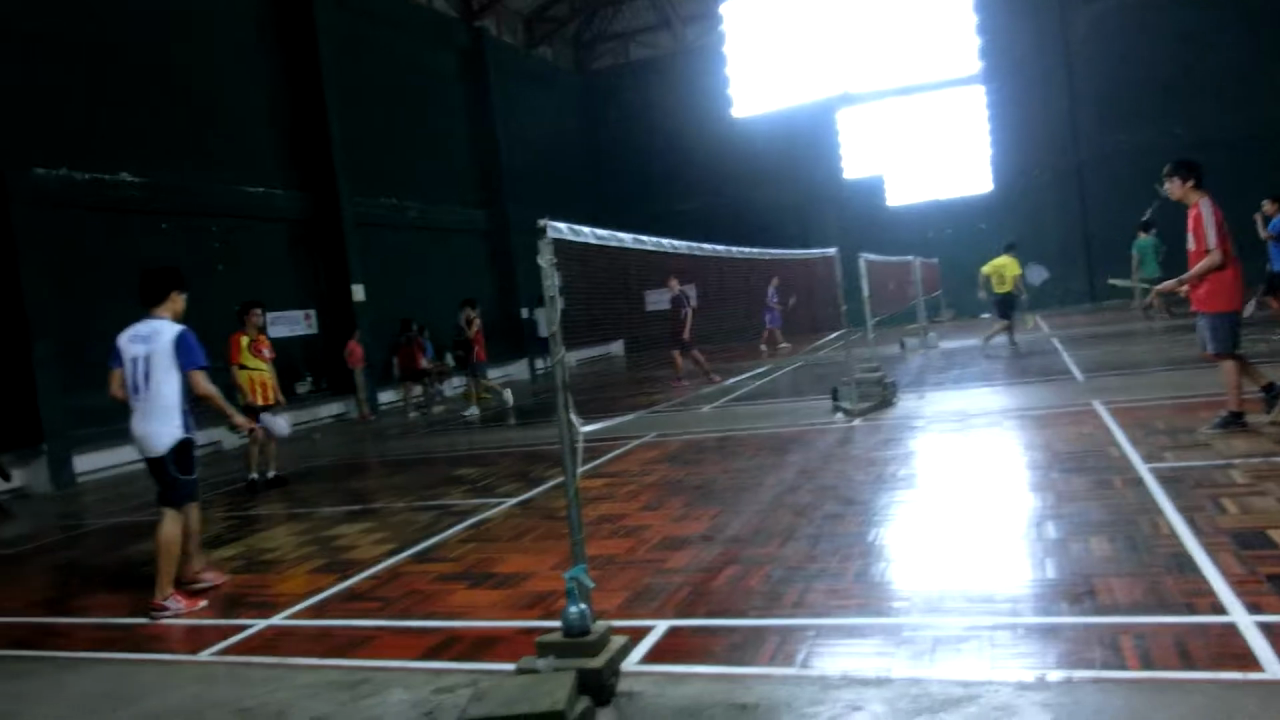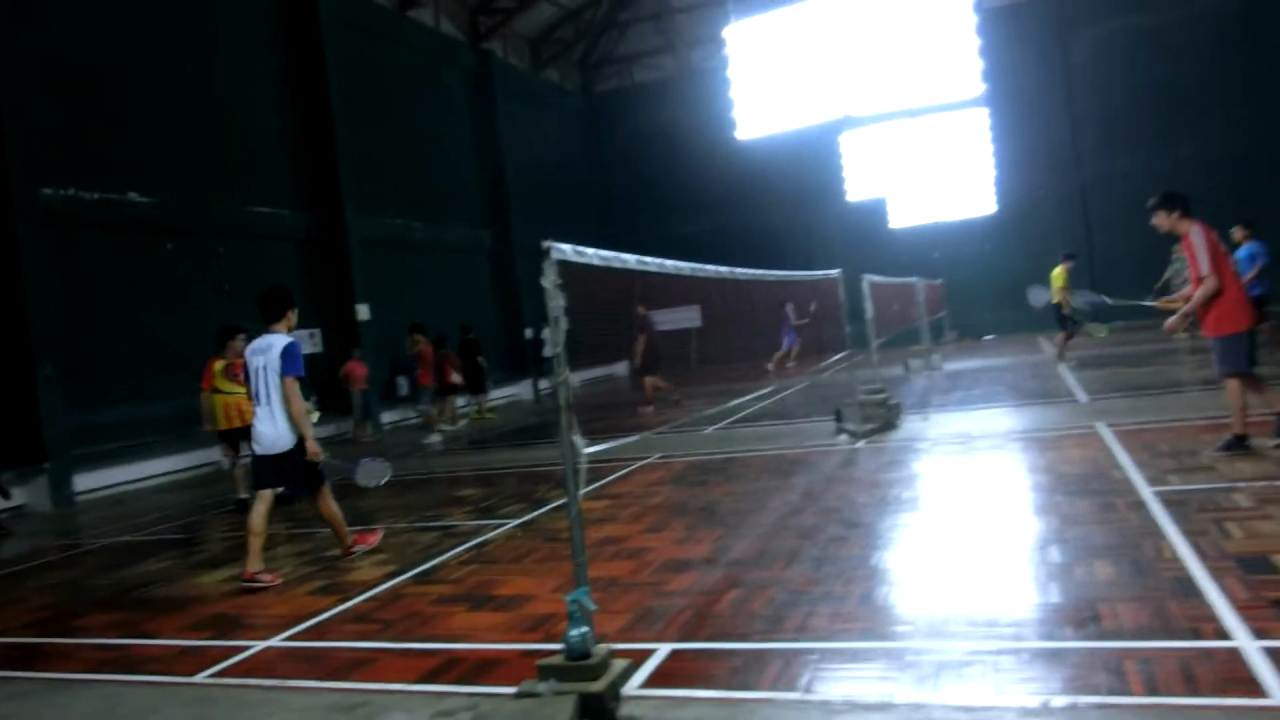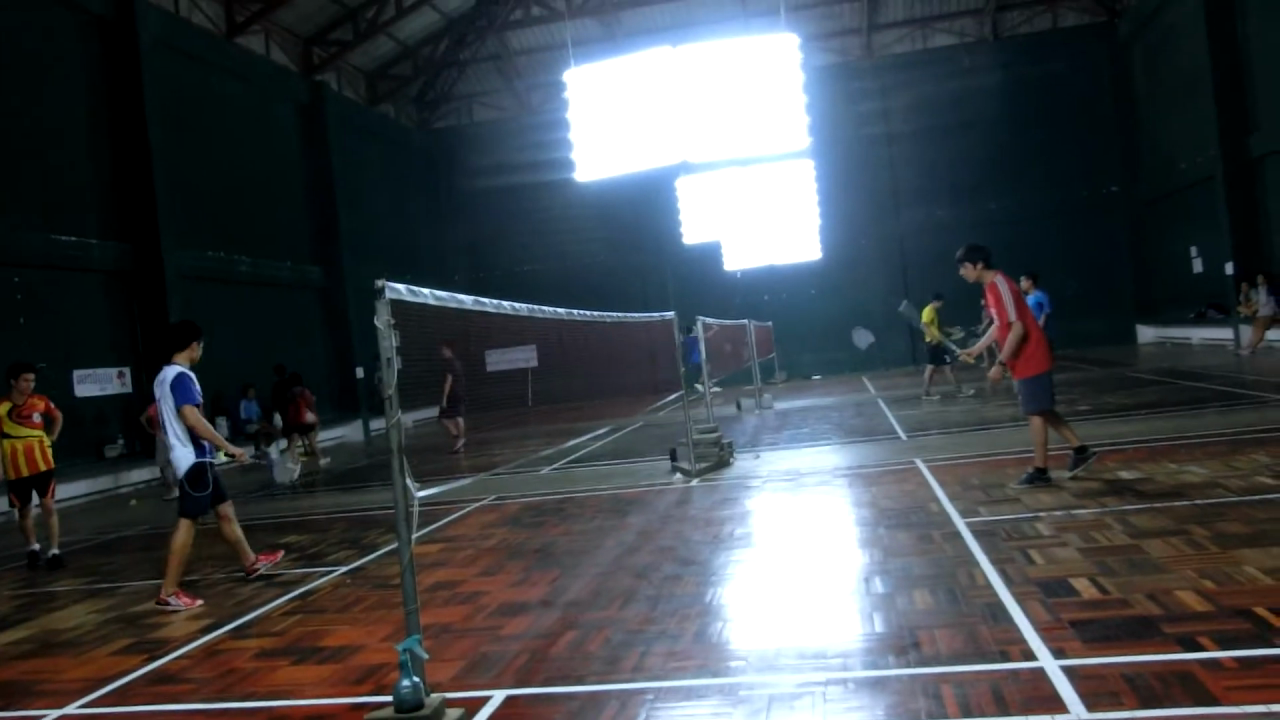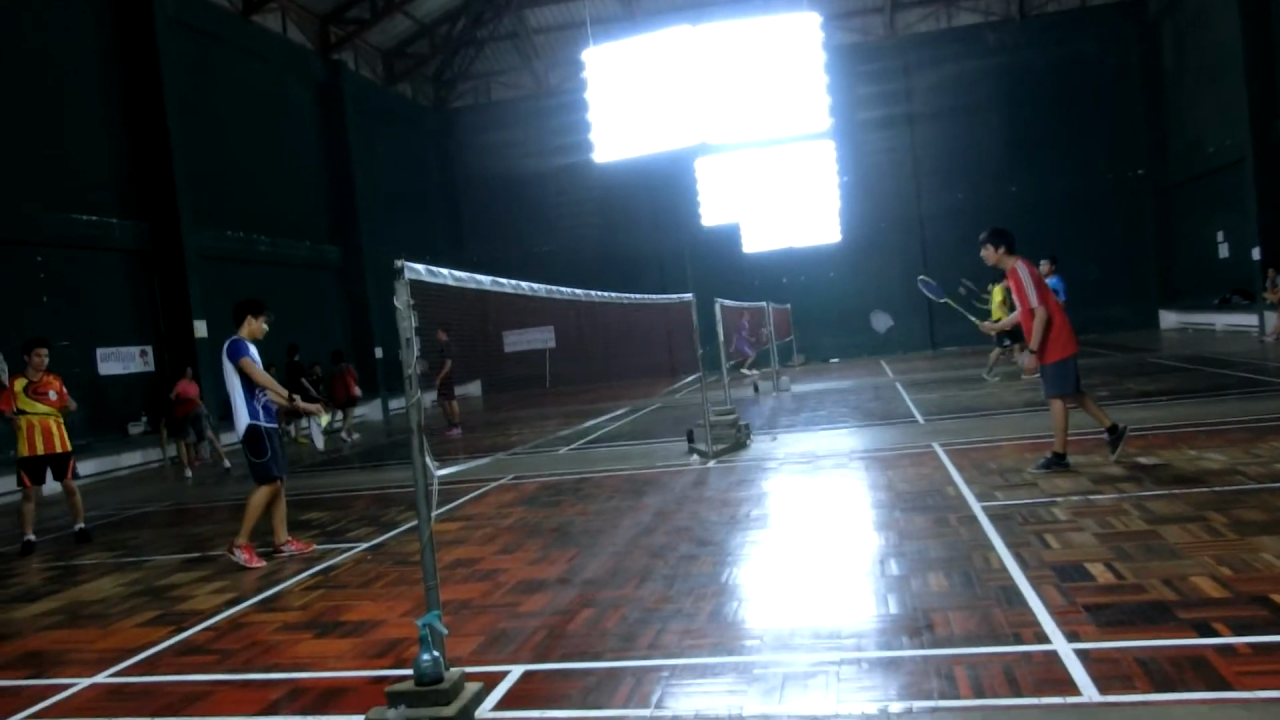
dt=0.7s
person 1, frame 1
left shoulder: (125, 337)
right shoulder: (178, 334)
left elbow: (116, 389)
right elbow: (201, 386)
right wrist: (234, 415)
left hip: (144, 435)
right hip: (171, 435)
left knee: (187, 500)
right knee: (173, 510)
left ankle: (194, 570)
right ankle: (164, 596)
person 1, frame 2
left shoulder: (252, 349)
right shoulder: (288, 346)
right elbow: (290, 394)
right wrist: (309, 437)
left hip: (261, 438)
right hip: (288, 438)
left knee: (263, 499)
right knee: (320, 490)
left ankle: (253, 568)
right ankle: (348, 542)
person 1, frame 3
left shoulder: (164, 377)
right shoulder: (181, 377)
right elbow: (191, 419)
right wrist: (227, 445)
left hip: (198, 458)
right hip: (194, 460)
left knee: (225, 511)
right knee: (188, 521)
left ankle: (252, 561)
right ankle: (168, 591)
person 1, frame 4
left shoulder: (248, 348)
right shoulder: (236, 345)
right elbow: (255, 373)
left wrist: (302, 406)
right wrist: (290, 395)
left hip: (266, 423)
right hip: (254, 424)
left knee: (278, 482)
right knee: (269, 483)
left ankle: (282, 541)
right ankle: (240, 544)
person 2, frame 1
left shoulder: (1205, 208)
right shoulder: (1196, 209)
left elbow: (1216, 257)
left wrist: (1180, 281)
right wrist: (1191, 283)
left hip: (1218, 296)
right hip: (1208, 296)
left knee: (1223, 353)
right knee: (1215, 352)
left ankle: (1234, 415)
person 2, frame 2
left shoulder: (1196, 236)
right shoulder: (1194, 235)
left elbow: (1211, 284)
left wrist: (1182, 315)
right wrist: (1178, 298)
left hip: (1227, 318)
right hip: (1231, 316)
left knee: (1231, 375)
right knee: (1241, 373)
left ankle: (1239, 437)
person 2, frame 3
left shoulder: (1000, 285)
right shoulder: (992, 286)
left elbow: (1017, 329)
left wrist: (1000, 364)
right wrist: (976, 349)
left hip: (1029, 360)
right hip: (1029, 359)
left knee: (1035, 413)
right knee: (1042, 411)
left ankle: (1040, 471)
right ankle: (1080, 450)
person 2, frame 4
left shoulder: (1021, 272)
right shoulder: (1014, 271)
left elbow: (1041, 314)
left wrist: (1032, 352)
right wrist: (997, 326)
left hip: (1054, 344)
right hip: (1056, 343)
left knee: (1056, 397)
right knee: (1071, 393)
left ankle: (1059, 457)
right ankle: (1113, 430)
person 3, frame 1
left shoulder: (264, 339)
right shoulder: (237, 339)
right elbow: (234, 368)
left wrist: (278, 392)
right wrist: (245, 393)
left hip: (269, 396)
right hip: (251, 398)
left knee: (270, 435)
right knee: (257, 436)
left ankle: (272, 474)
right ankle: (252, 477)
person 3, frame 2
left shoulder: (244, 362)
right shoulder: (214, 365)
right elbow: (205, 393)
left wrist: (254, 405)
right wrist: (207, 420)
left hip: (249, 418)
right hip: (226, 422)
right knee: (233, 460)
right ankle: (241, 496)
person 3, frame 3
left shoulder: (41, 401)
left elbow: (57, 417)
left wrist: (52, 436)
left hip: (42, 463)
left knee: (48, 505)
right knee: (24, 511)
left ankle: (54, 552)
right ankle: (33, 549)
person 3, frame 4
left shoulder: (55, 381)
left elbow: (63, 406)
left wrist: (69, 405)
left hip: (59, 443)
right hip: (30, 447)
left knee: (70, 486)
right knee: (29, 492)
left ankle: (80, 526)
right ankle: (28, 537)
